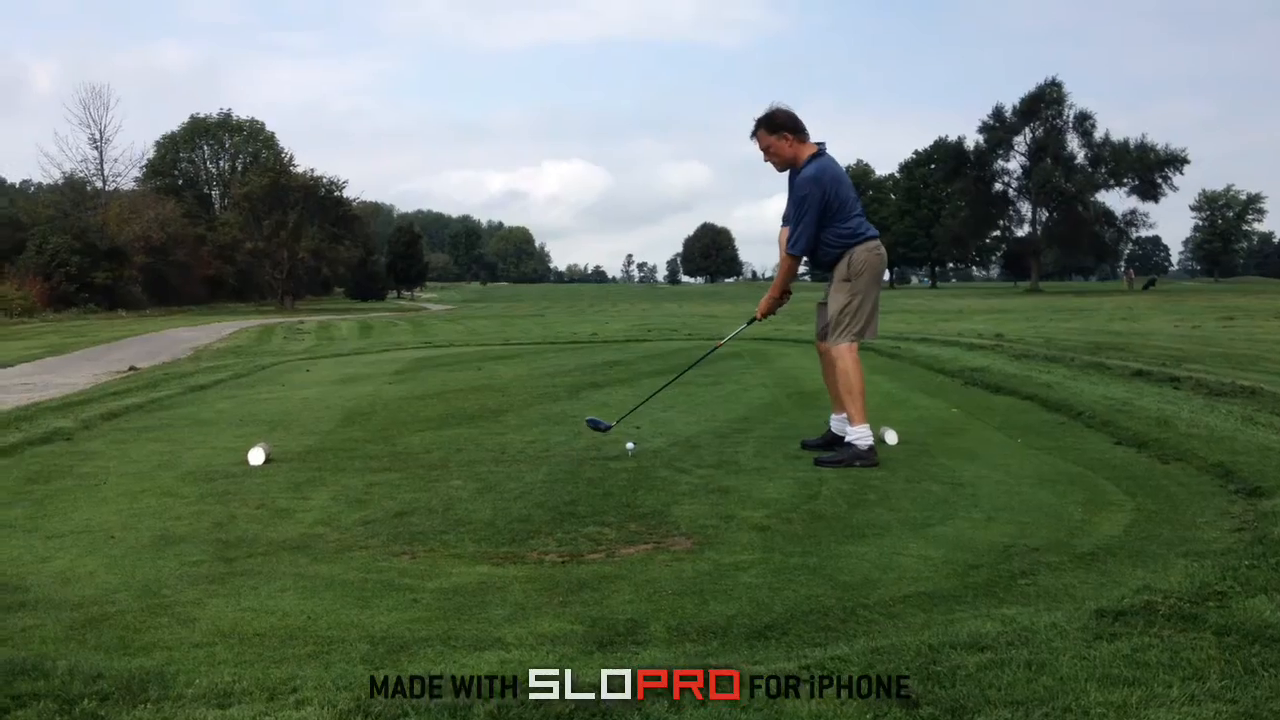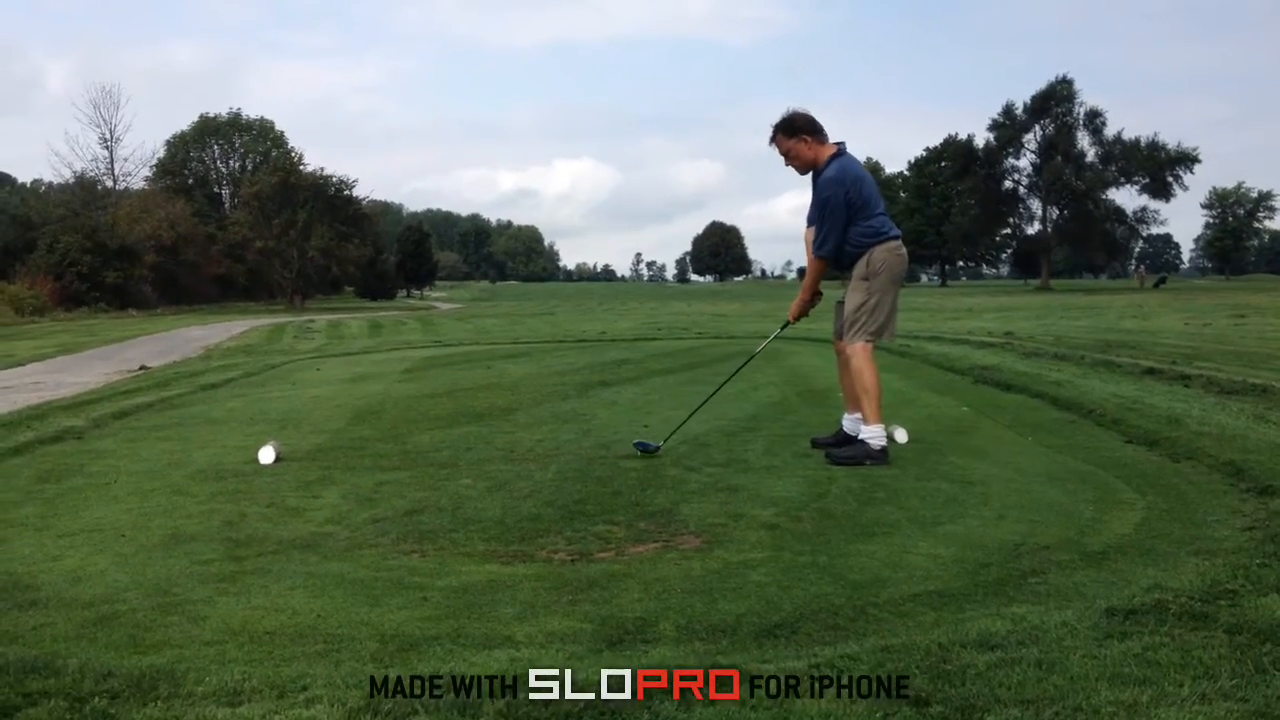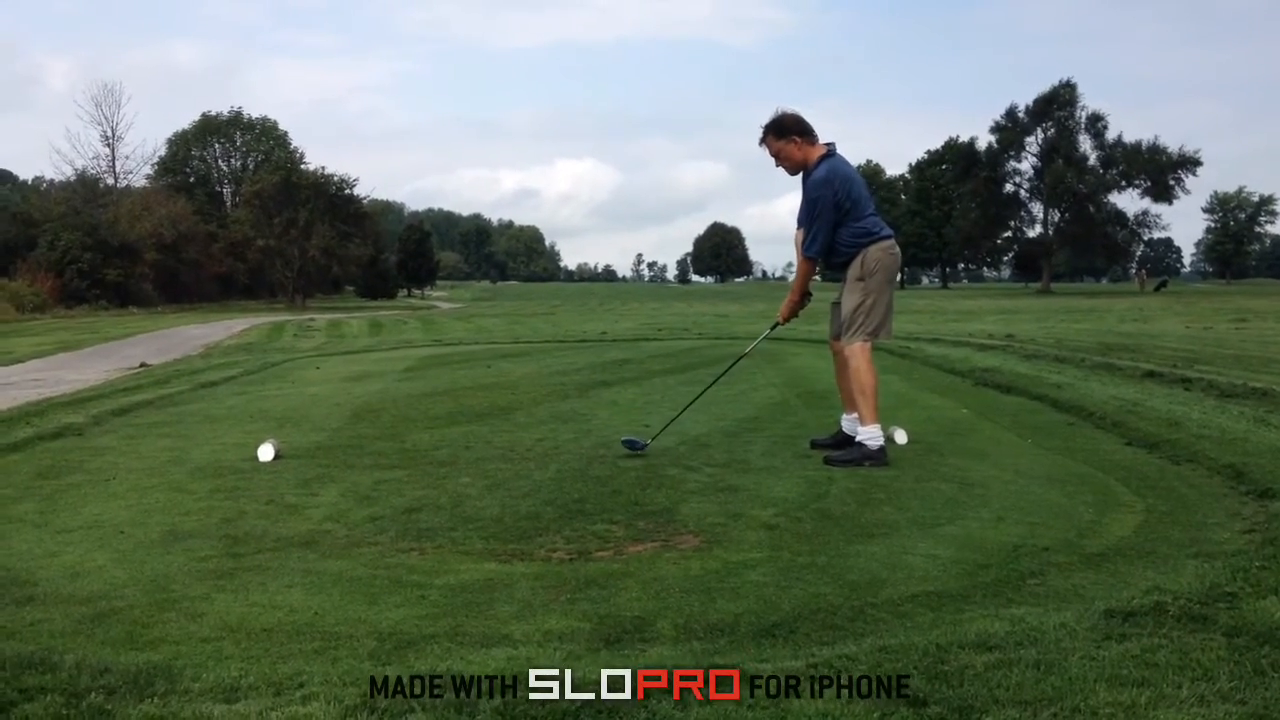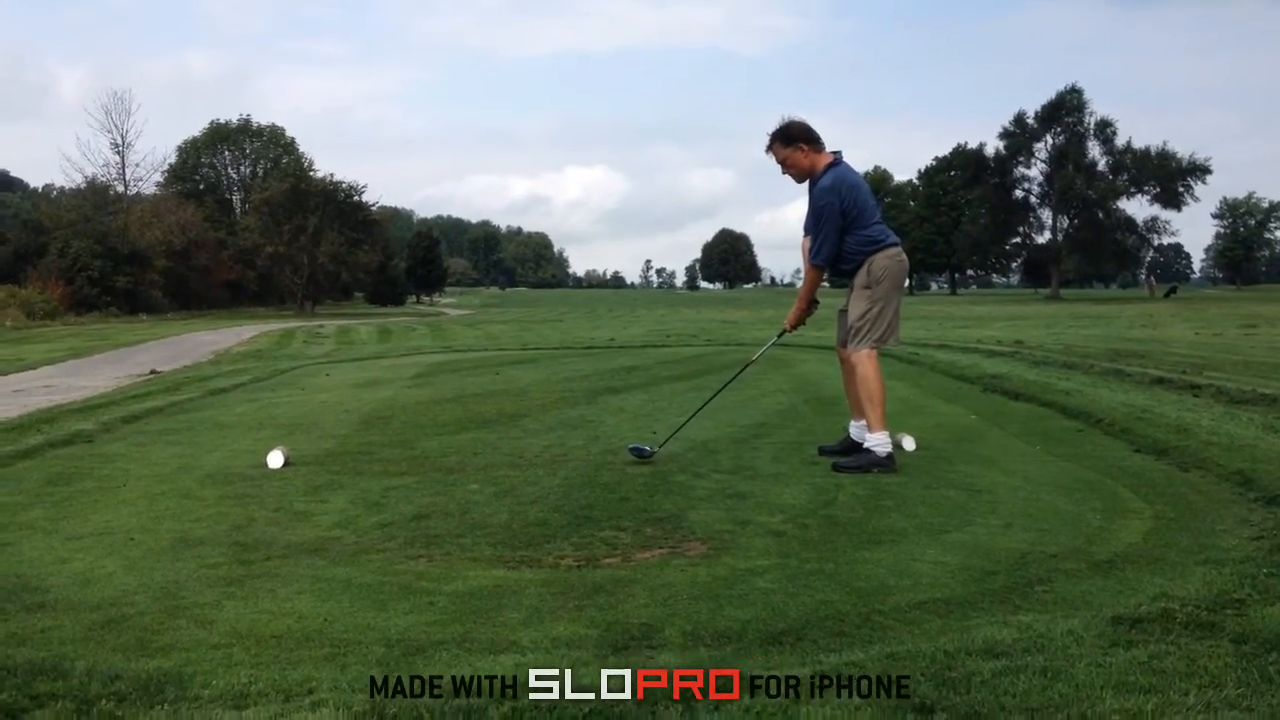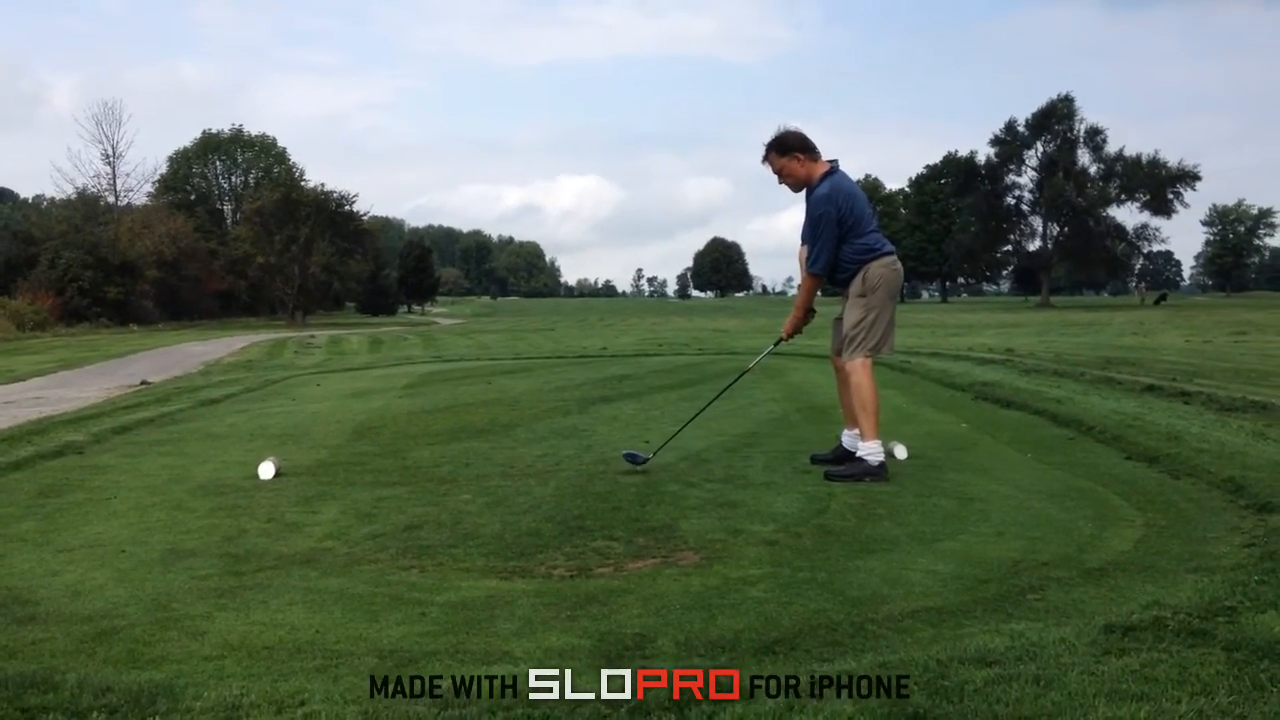
dt=1s
person 1, frame 1
left shoulder: (811, 178)
right shoulder: (806, 167)
left elbow: (797, 246)
right elbow: (788, 228)
left wrist: (773, 294)
right wrist: (783, 282)
left hip: (857, 260)
right hip: (846, 261)
left knee: (842, 345)
right knee: (826, 343)
left ankle: (861, 442)
right ankle: (841, 429)
person 1, frame 2
left shoulder: (834, 178)
right shoulder: (828, 168)
left elbow: (825, 248)
right elbow: (813, 229)
left wrist: (805, 296)
right wrist: (811, 285)
left hip: (877, 258)
right hip: (865, 261)
left knee: (858, 344)
right knee: (843, 343)
left ankle: (874, 441)
right ankle: (853, 427)
person 1, frame 3
left shoulder: (822, 179)
right shoulder: (822, 168)
left elbow: (813, 248)
right elbow: (804, 231)
left wrist: (794, 297)
right wrist: (801, 286)
left hip: (871, 258)
right hip: (861, 260)
left knee: (856, 344)
right knee: (839, 343)
left ankle: (871, 442)
right ankle: (851, 428)
person 1, frame 4
left shoulder: (828, 188)
right shoulder: (829, 175)
left elbow: (820, 257)
right elbow: (811, 239)
left wrist: (801, 305)
right wrist: (808, 294)
left hip: (878, 266)
right hip: (869, 267)
left knee: (863, 351)
right knee: (847, 349)
left ankle: (880, 448)
right ankle: (860, 434)
person 1, frame 5
left shoulder: (825, 196)
right shoulder: (825, 183)
left elbow: (818, 265)
right elbow: (808, 246)
left wrist: (798, 314)
right wrist: (804, 300)
left hip: (873, 274)
right hip: (863, 275)
left knee: (857, 359)
right knee: (841, 358)
left ankle: (871, 456)
right ankle: (852, 443)
